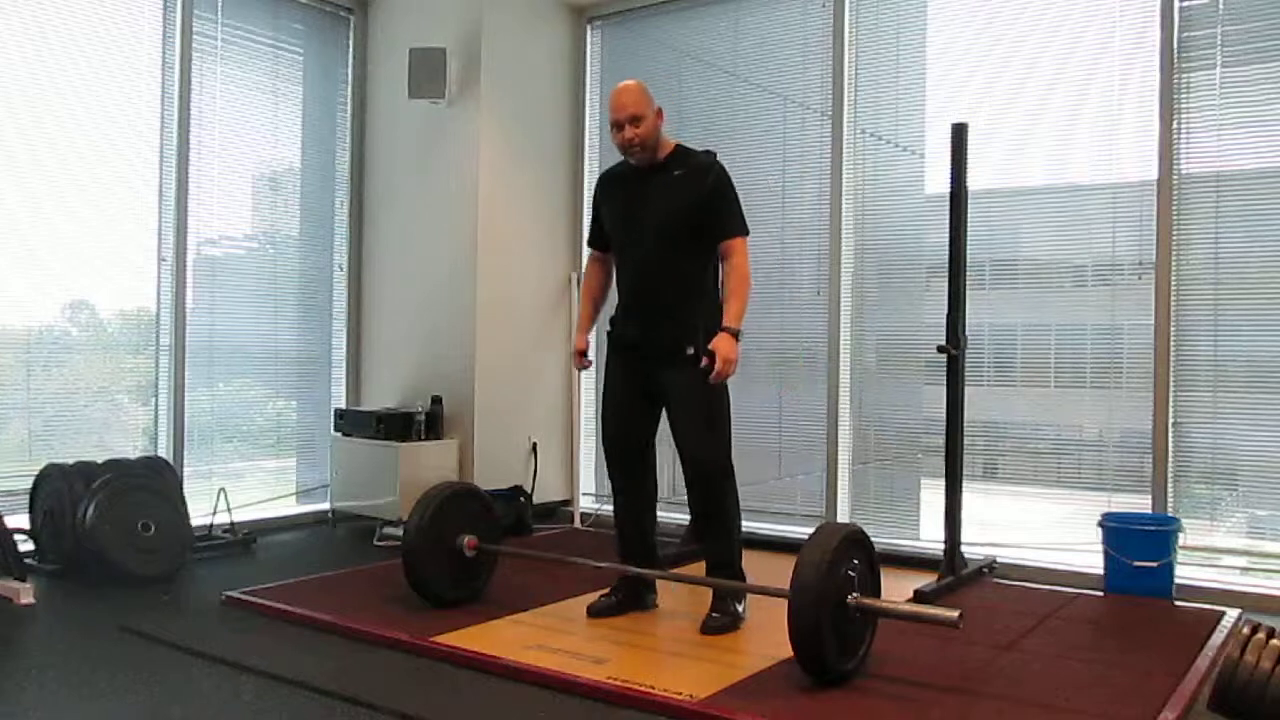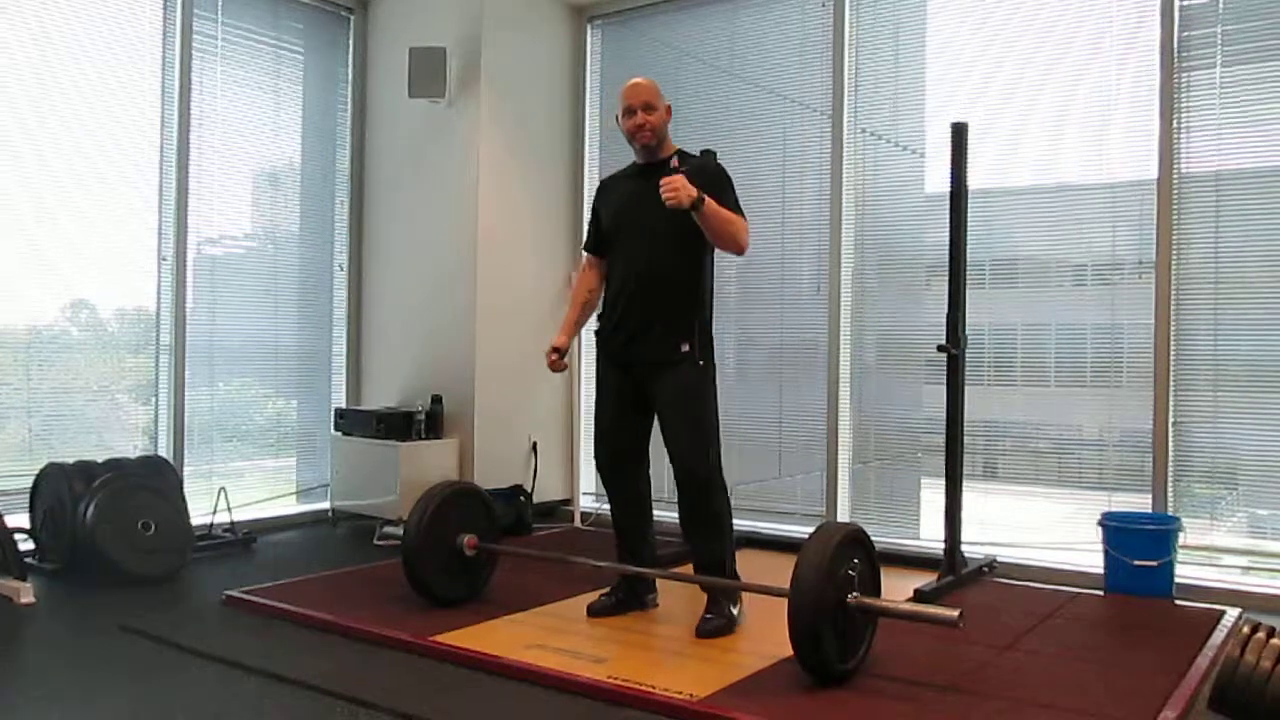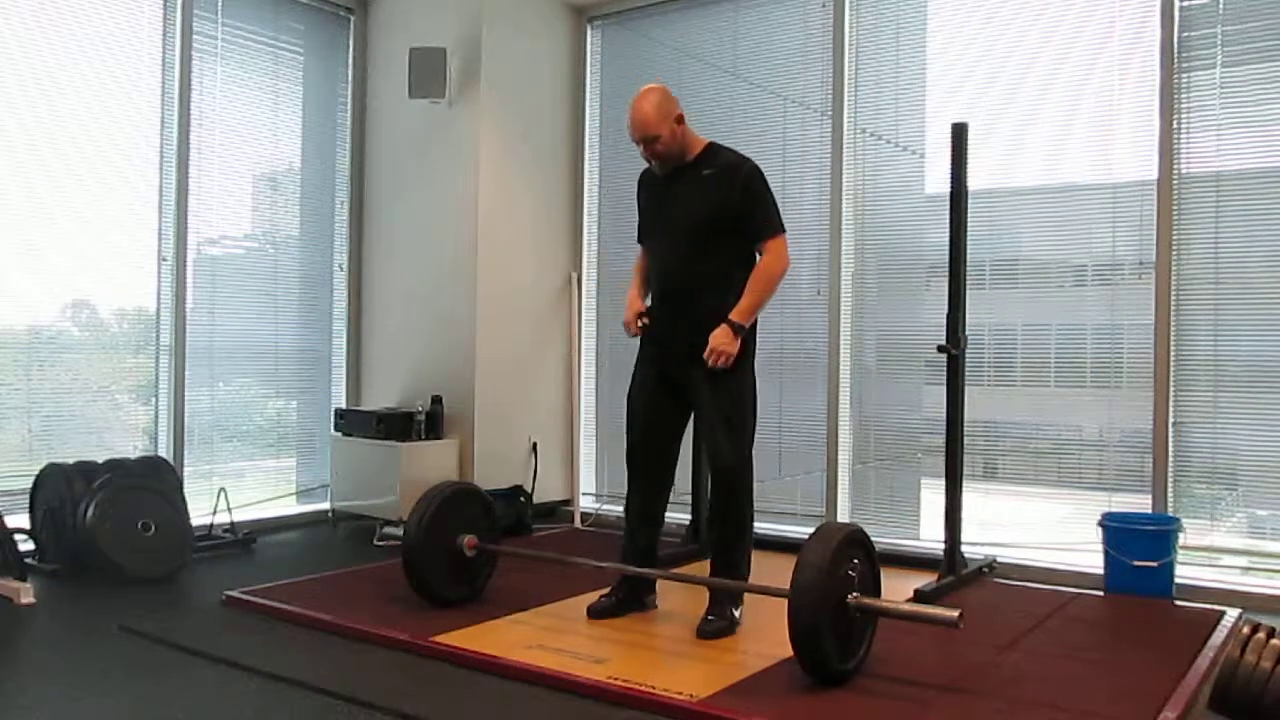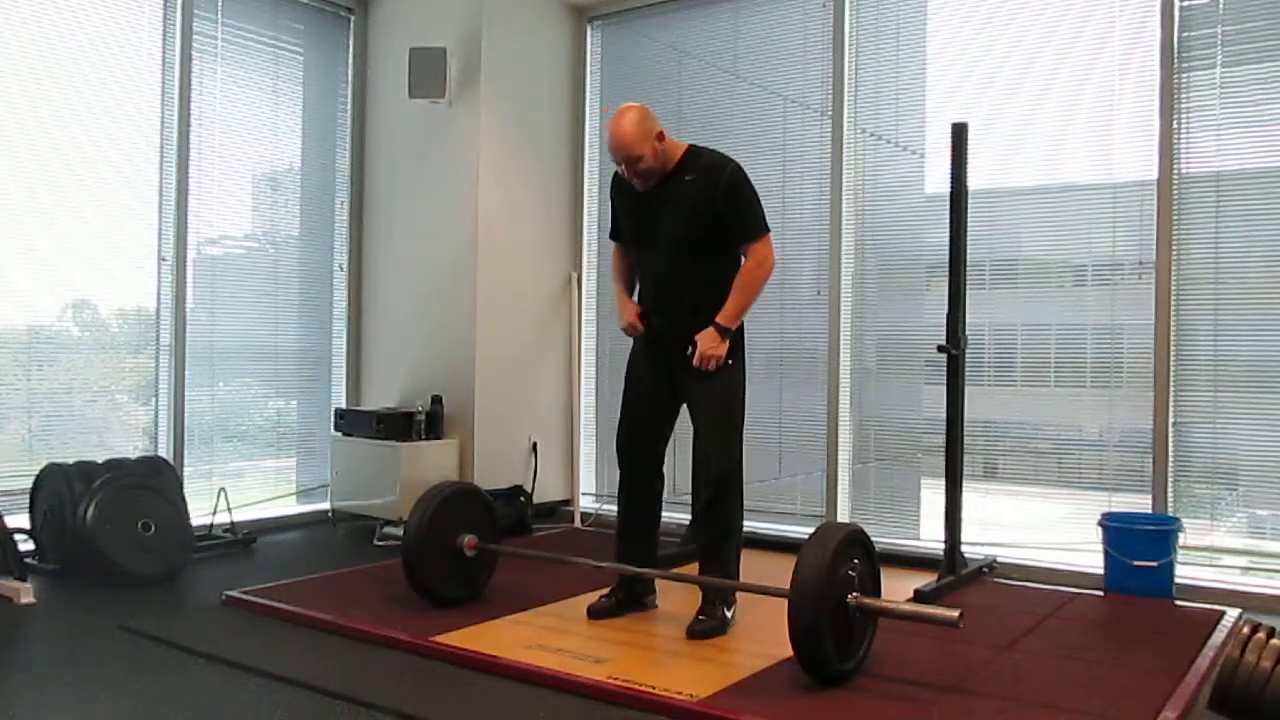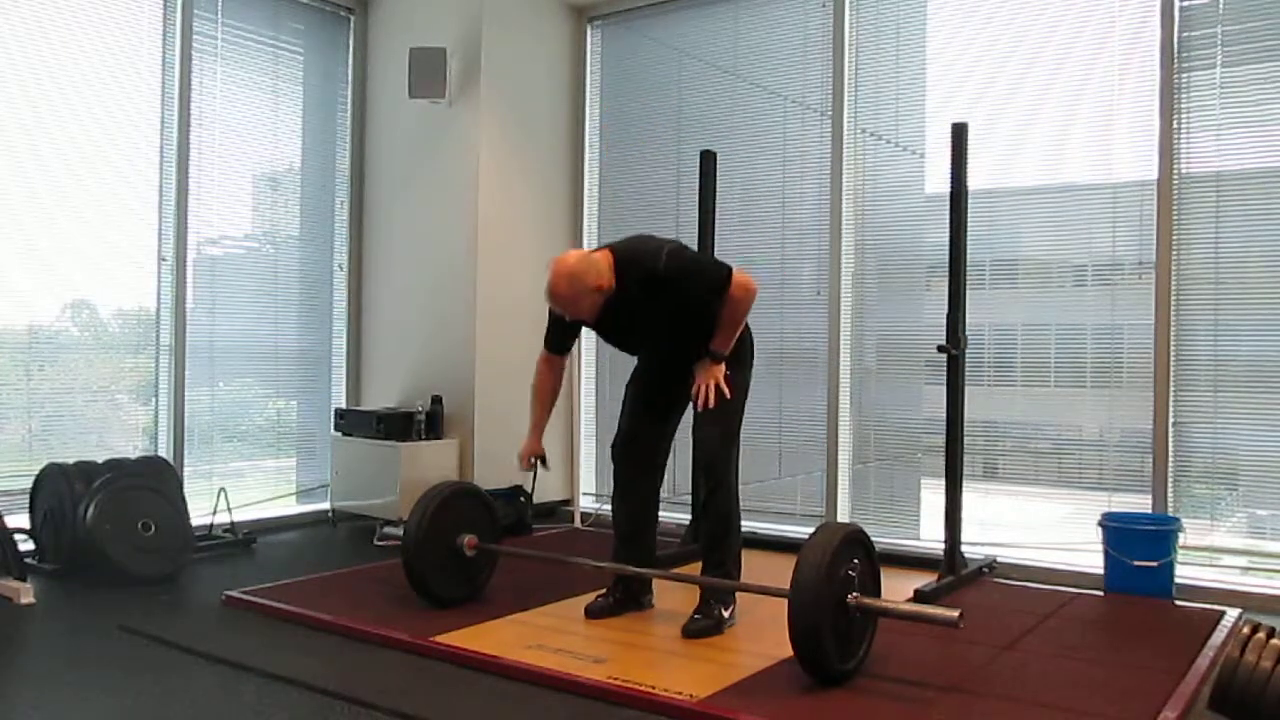
dt=0.7s
person 1, frame 1
left shoulder: (704, 175)
right shoulder: (609, 184)
left elbow: (735, 256)
right elbow: (599, 258)
left wrist: (729, 330)
right wrist: (583, 326)
left hip: (691, 349)
right hip: (627, 349)
left knee: (706, 464)
right knee: (624, 461)
left ankle: (728, 588)
right ankle: (637, 580)
person 1, frame 2
left shoulder: (703, 172)
right shoulder: (611, 188)
left elbow: (739, 240)
right elbow: (593, 268)
left wrist: (694, 201)
right wrist: (566, 331)
left hip: (681, 350)
right hip: (618, 350)
left knee: (696, 466)
right knee: (617, 463)
left ankle: (723, 590)
right ankle: (637, 579)
person 1, frame 3
left shoulder: (736, 174)
right shoulder: (649, 182)
left elbow: (775, 255)
left wrist: (735, 324)
right wrist: (636, 294)
left hip: (718, 349)
right hip: (660, 346)
left knee: (728, 468)
right knee: (645, 461)
left ankle: (727, 594)
right ankle: (636, 581)
person 1, frame 4
left shoulder: (719, 175)
right shoulder: (624, 184)
left elbow: (760, 256)
left wrist: (721, 328)
right wrist: (624, 299)
left hip: (711, 344)
right hip: (653, 343)
left knee: (717, 467)
right knee: (635, 457)
left ankle: (719, 595)
right ankle: (634, 582)
person 1, frame 5
left shoulder: (662, 264)
right shoulder: (570, 293)
left elbow: (743, 288)
right elbow: (550, 363)
left wrist: (714, 358)
right wrist: (534, 436)
left hip: (718, 355)
right hip: (658, 360)
left knee: (713, 458)
right knee: (630, 453)
left ankle: (719, 596)
right ankle: (631, 583)
